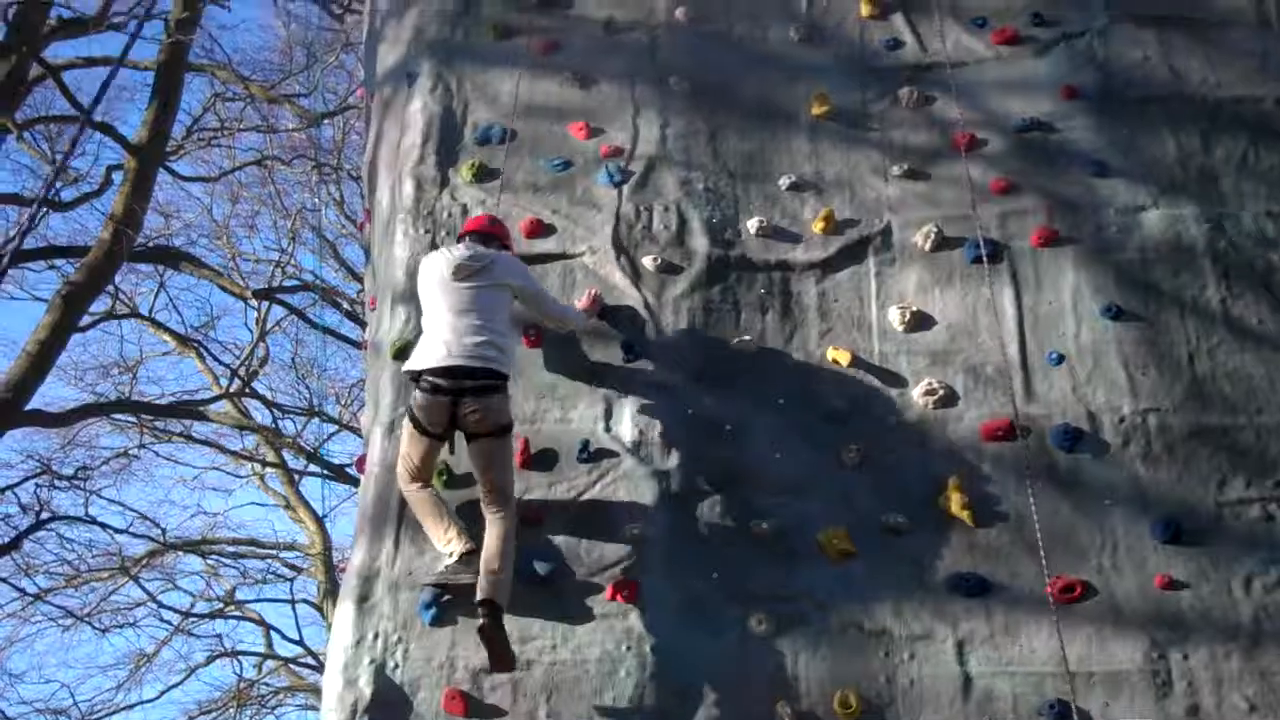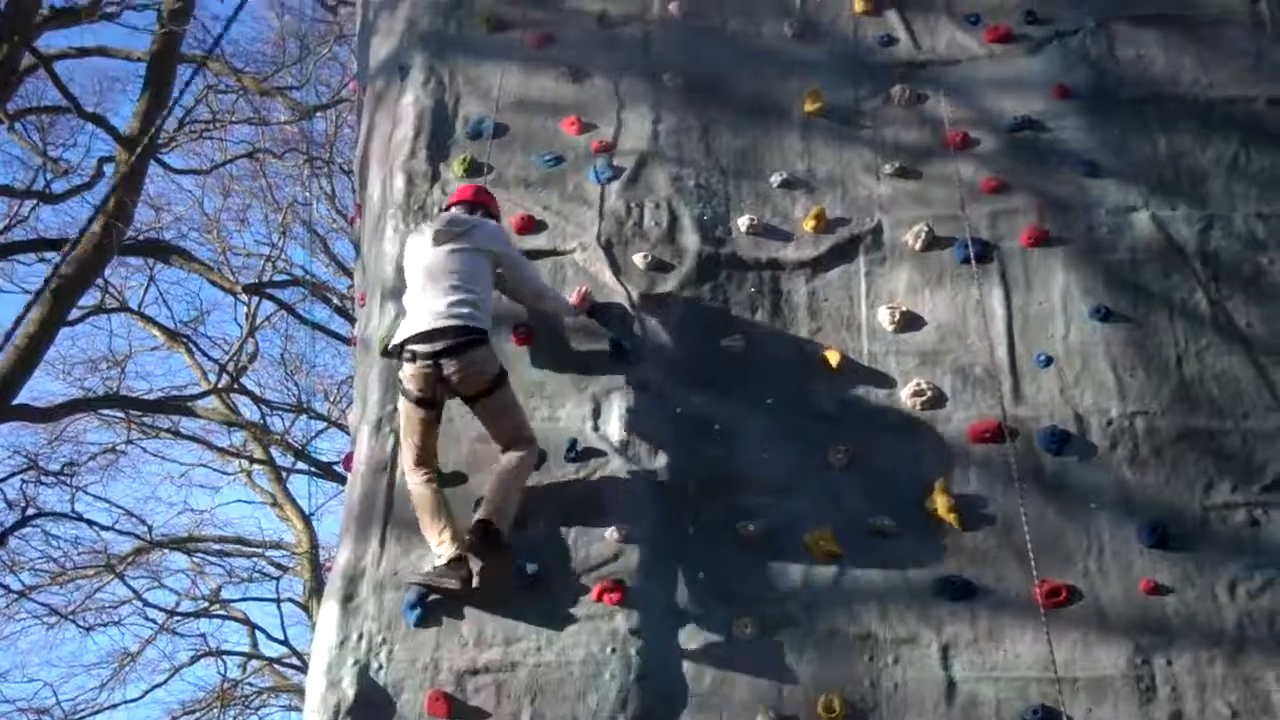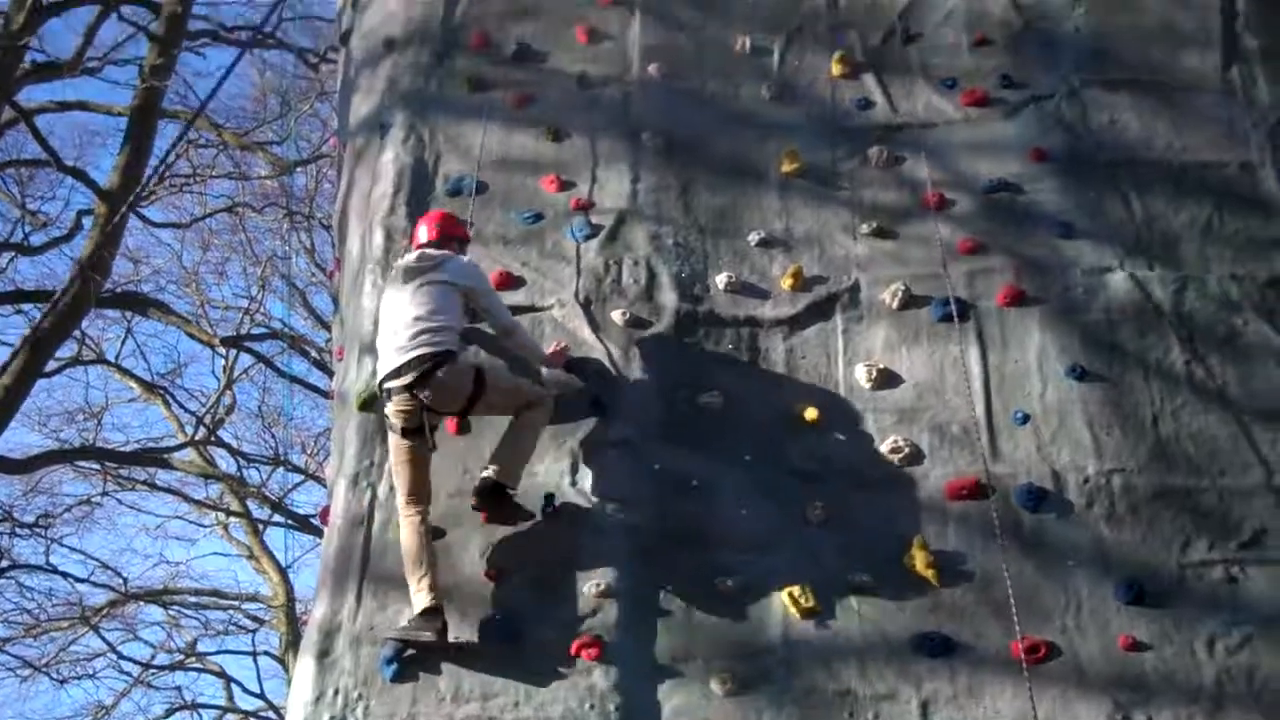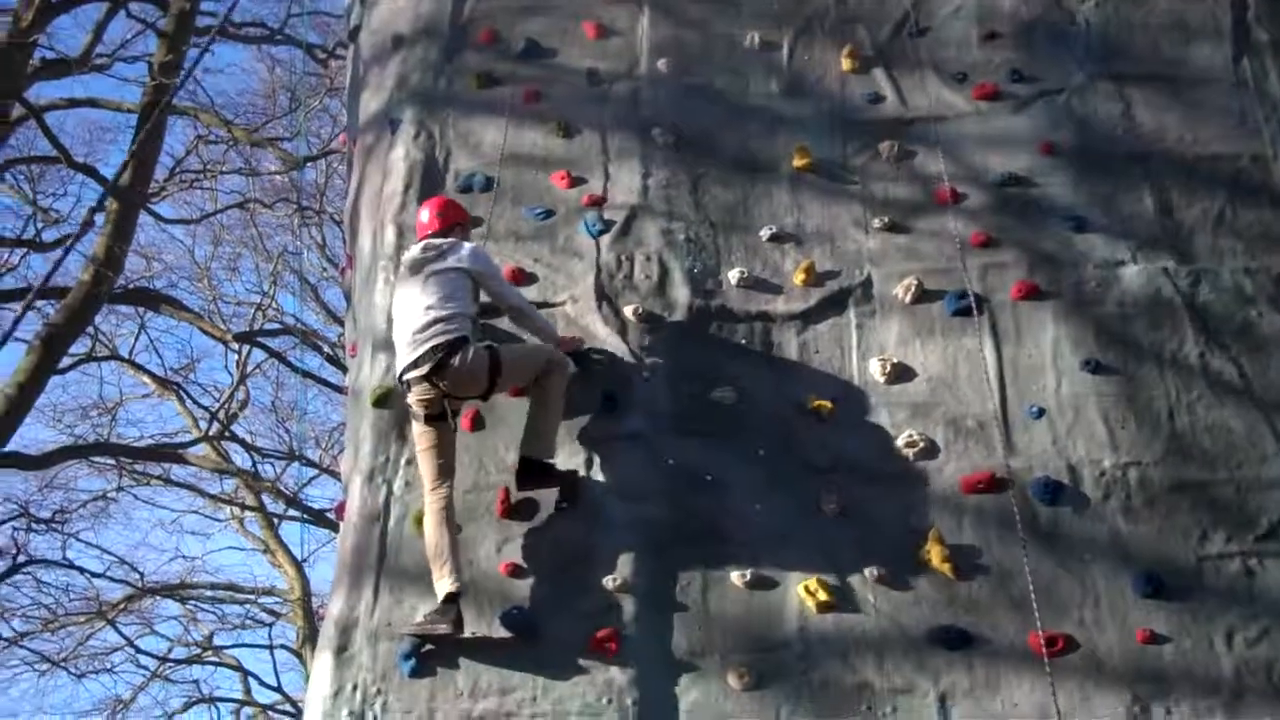
dt=0.2s
person 1, frame 1
left shoulder: (430, 264)
right shoulder: (508, 267)
right elbow: (557, 319)
right wrist: (582, 315)
left hip: (431, 387)
right hip: (485, 391)
left knee: (412, 478)
right knee: (498, 508)
left ankle: (461, 554)
right ankle: (491, 607)
person 1, frame 2
left shoulder: (415, 242)
right shoulder: (489, 233)
right elbow: (536, 293)
right wrist: (569, 308)
left hip: (415, 355)
right hip: (466, 349)
left knee: (418, 467)
right knee: (521, 446)
left ankle: (450, 560)
right ankle: (488, 527)
person 1, frame 3
left shoulder: (393, 281)
right shoulder: (459, 268)
right elbow: (506, 328)
right wrist: (544, 357)
left hip: (395, 391)
right hip: (441, 373)
left knee: (411, 507)
right knee: (538, 398)
left ankle: (427, 611)
right ankle: (495, 485)
person 1, frame 4
left shoulder: (404, 274)
right shoulder: (467, 253)
right elbow: (516, 307)
right wrist: (557, 339)
left hip: (416, 384)
right hip: (457, 360)
left knee: (437, 493)
right knee: (553, 363)
left ankle: (448, 602)
right ankle: (534, 463)
